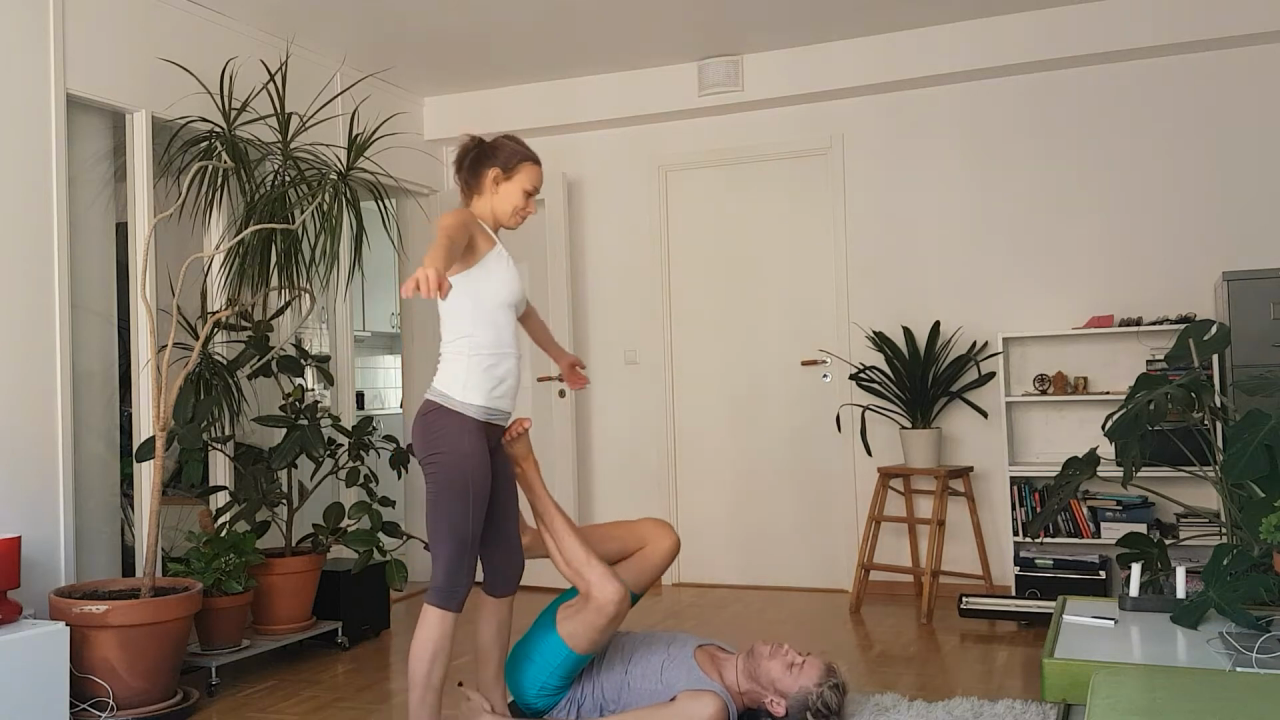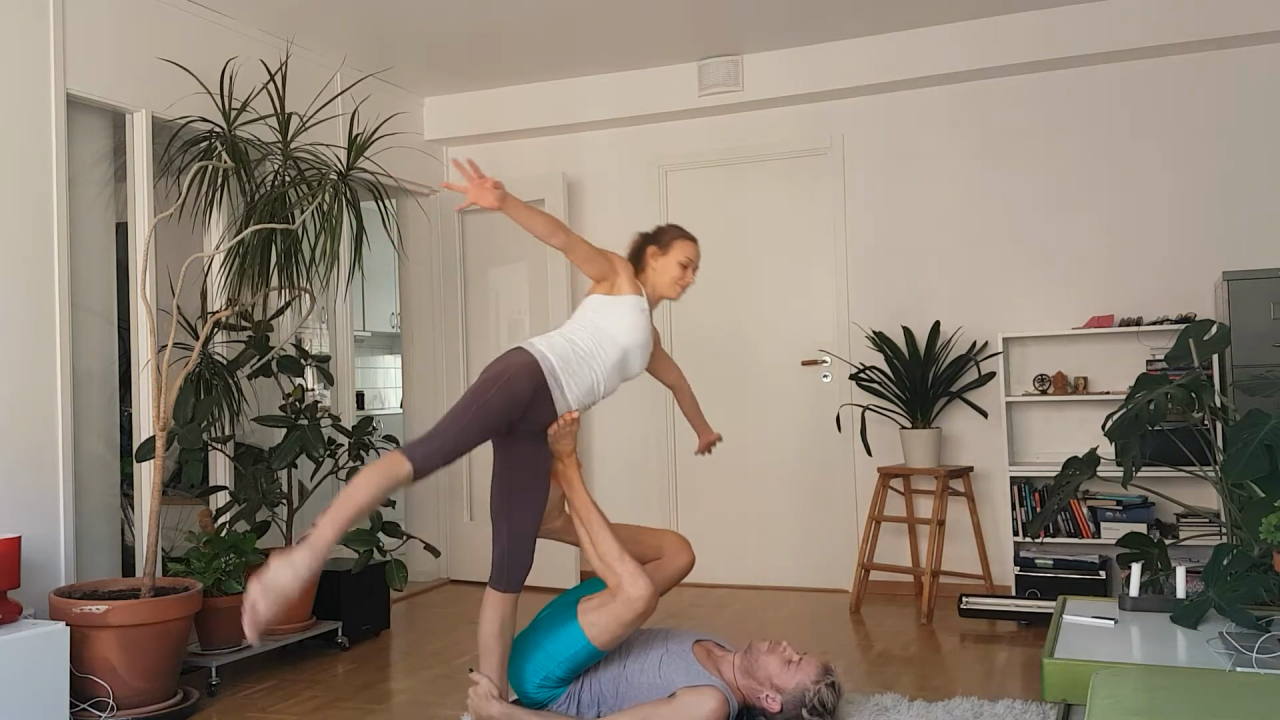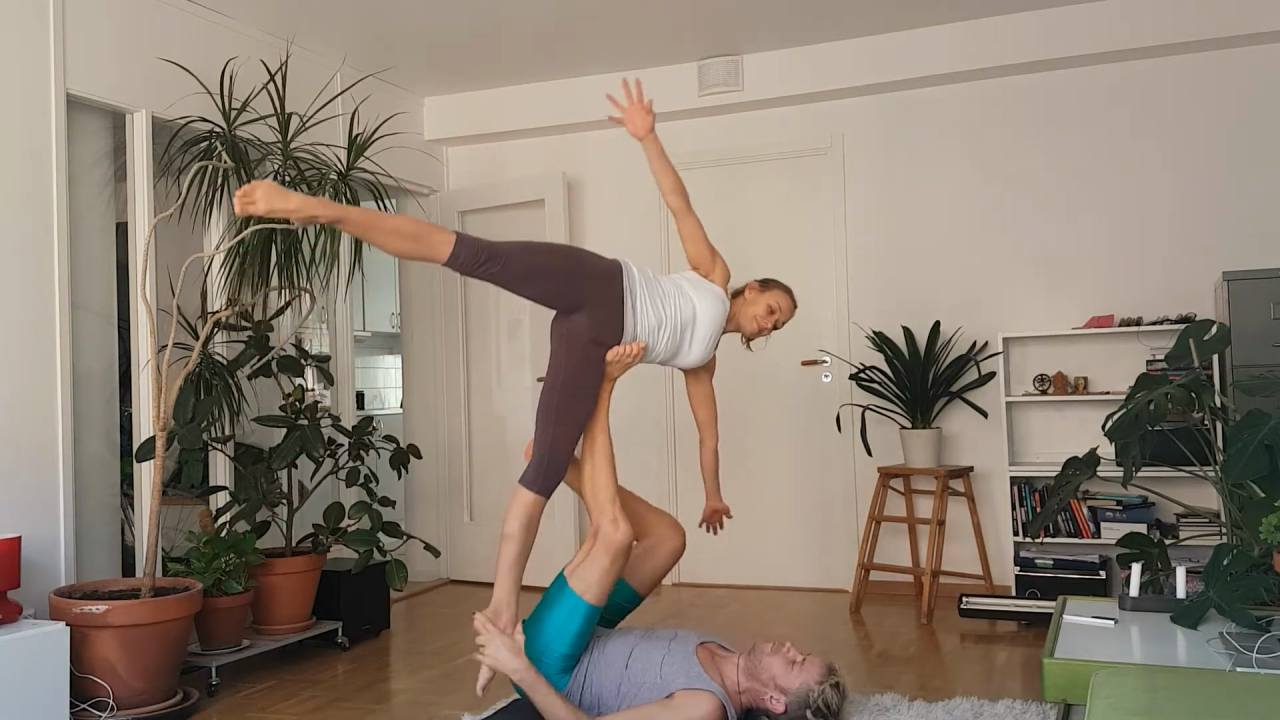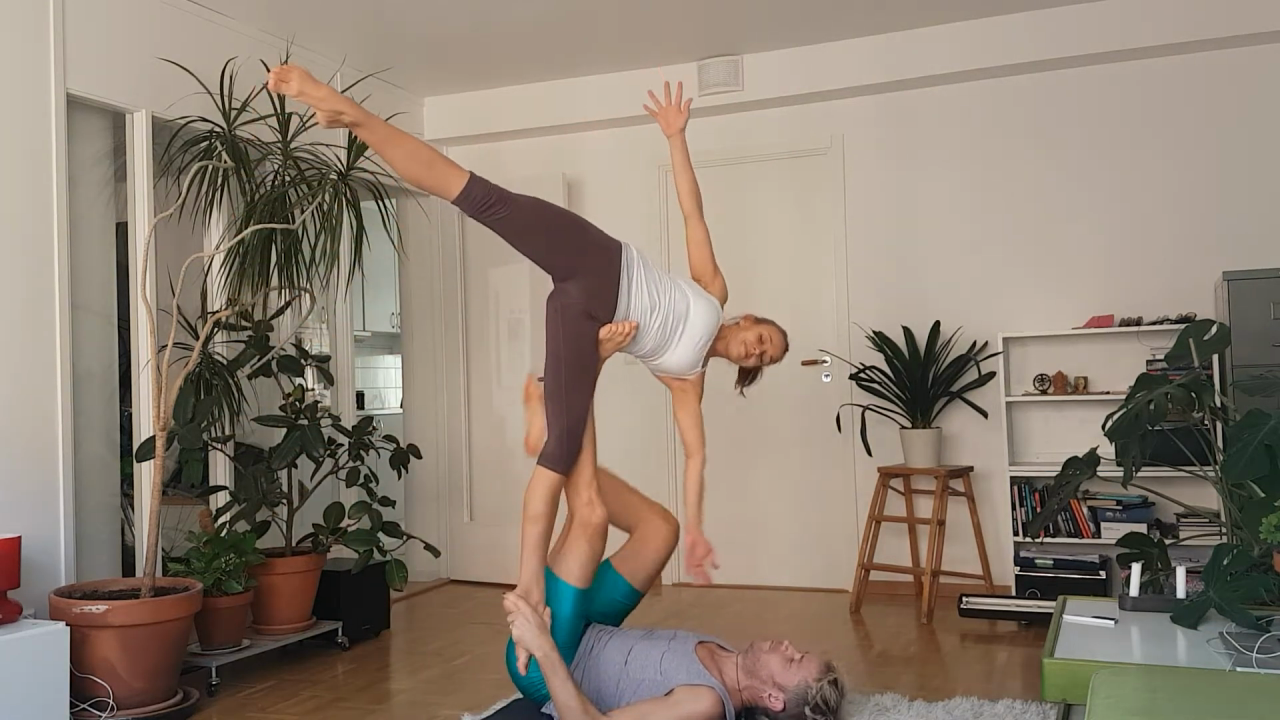
dt=1s
person 1, frame 1
left shoulder: (492, 247)
right shoulder: (464, 228)
left elbow: (519, 308)
right elbow: (445, 241)
left wrist: (561, 355)
right wrist: (433, 264)
left hip: (488, 429)
right hip: (453, 423)
left knee: (505, 573)
right knee: (452, 581)
person 1, frame 2
left shoulder: (650, 340)
right shoulder: (616, 277)
left elbow: (675, 378)
right elbow: (566, 241)
left wrist: (701, 426)
right wrist: (506, 204)
left hip: (538, 423)
right hip: (526, 374)
left knee: (512, 568)
right knee: (426, 453)
right ankle: (304, 557)
person 1, frame 3
left shoulder: (703, 360)
right shoulder: (714, 273)
left elbow: (707, 429)
right elbow: (680, 206)
left wrist: (713, 497)
right wrist: (648, 137)
left hip: (596, 340)
right hip: (601, 286)
left knee: (545, 470)
right knee: (477, 255)
left ankle: (502, 611)
right ankle: (318, 207)
person 1, frame 4
left shoulder: (688, 375)
right shoulder: (713, 291)
left elbow: (695, 450)
right elbow: (692, 213)
left wrist: (693, 526)
right wrist: (677, 143)
left hip: (586, 317)
right hip: (602, 265)
left knee: (563, 443)
right knee: (491, 201)
right ankle: (352, 112)
person 2, frame 1
right shoulder: (734, 665)
left hip: (545, 687)
right hip: (578, 657)
left knee: (609, 592)
right knee: (659, 537)
left ankle: (529, 477)
right ankle: (528, 540)
person 2, frame 2
right shoulder: (733, 665)
left hip: (541, 673)
right hip: (563, 649)
left knee: (638, 590)
right knee: (676, 552)
left ankle: (566, 469)
right ankle: (552, 520)
person 2, frame 3
right shoulder: (732, 665)
left wrist: (519, 668)
left hip: (549, 671)
right hip: (585, 644)
left knee: (616, 531)
right knee: (667, 533)
left ankle: (603, 388)
person 2, frame 4
right shoulder: (732, 663)
left wrist: (543, 647)
left hip: (543, 668)
right hip: (584, 642)
left knee: (590, 517)
right knee: (660, 528)
